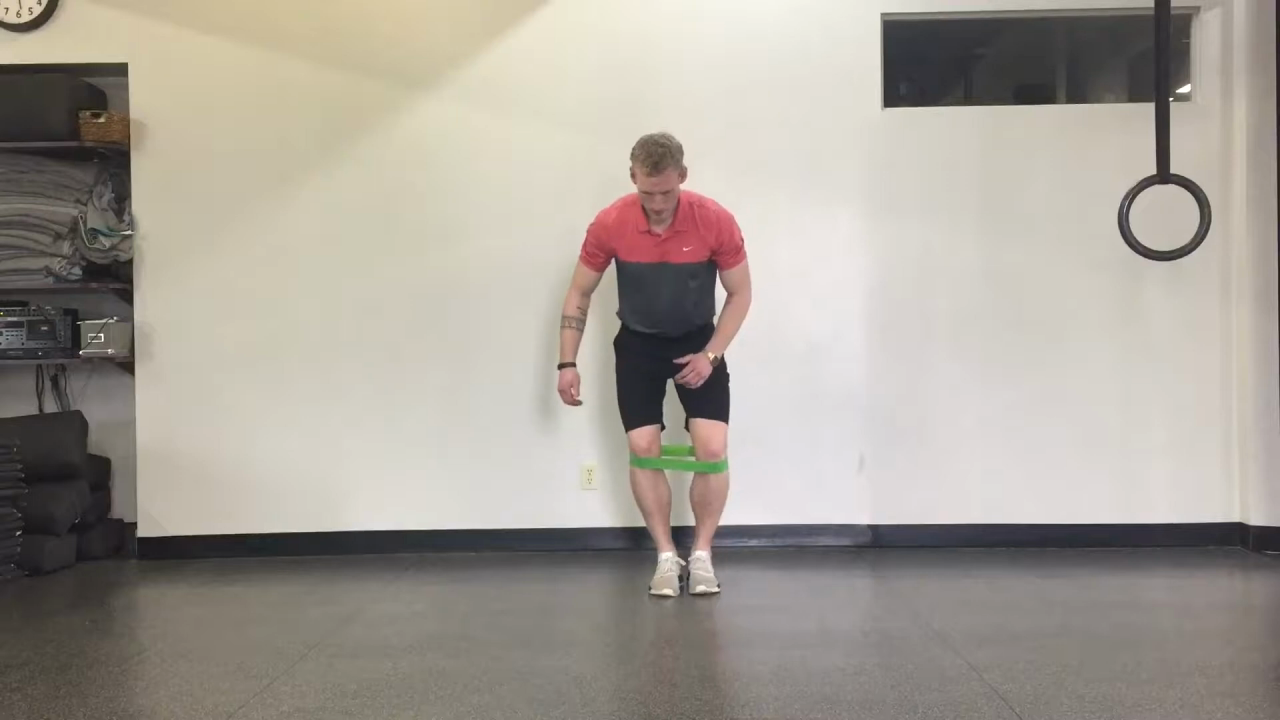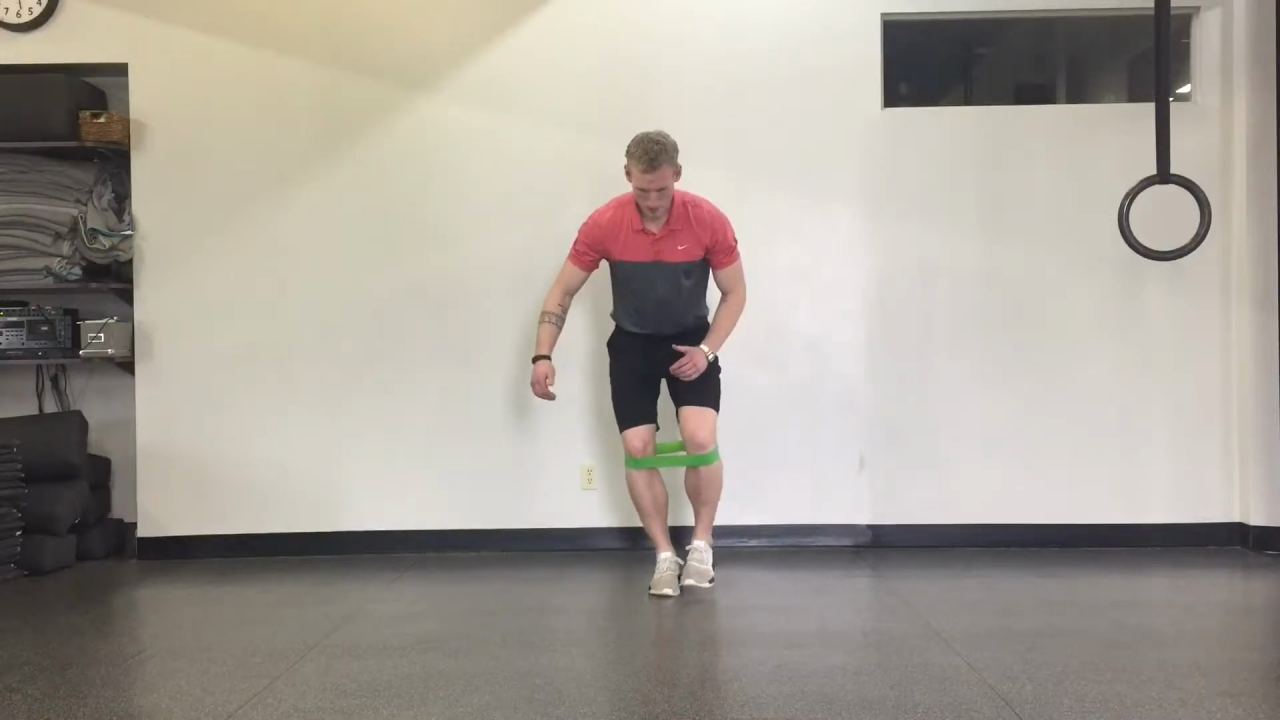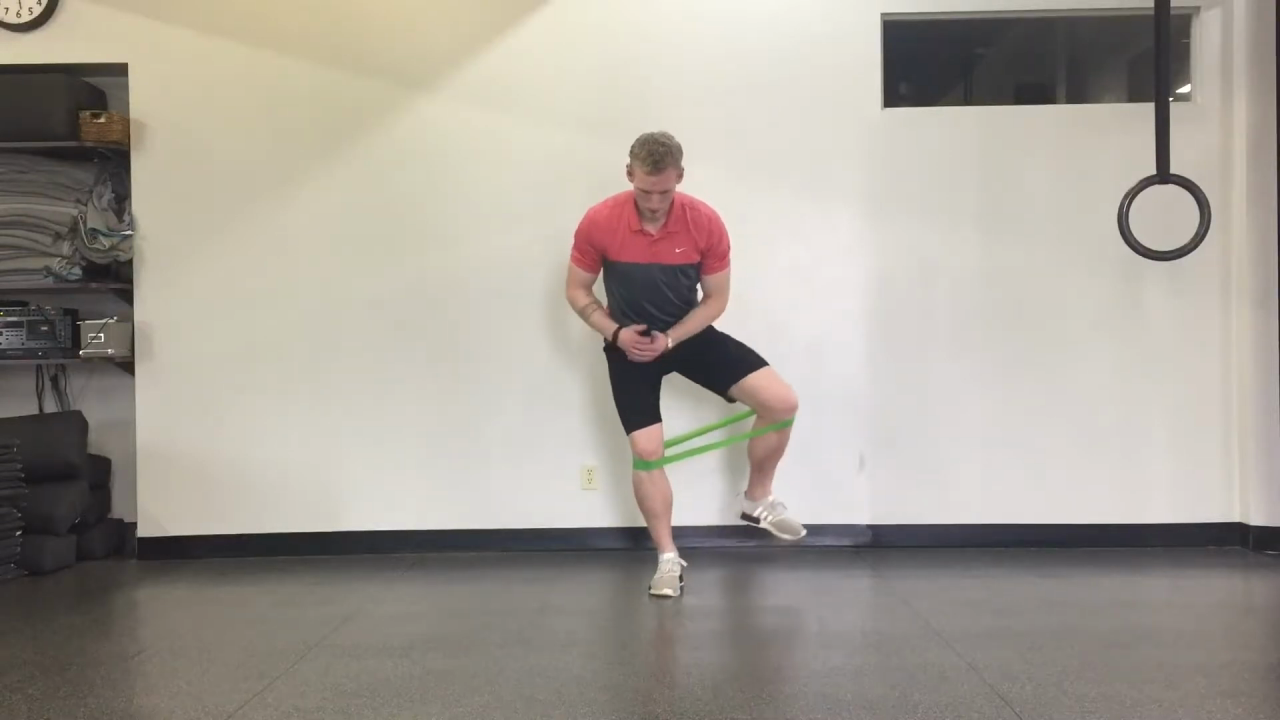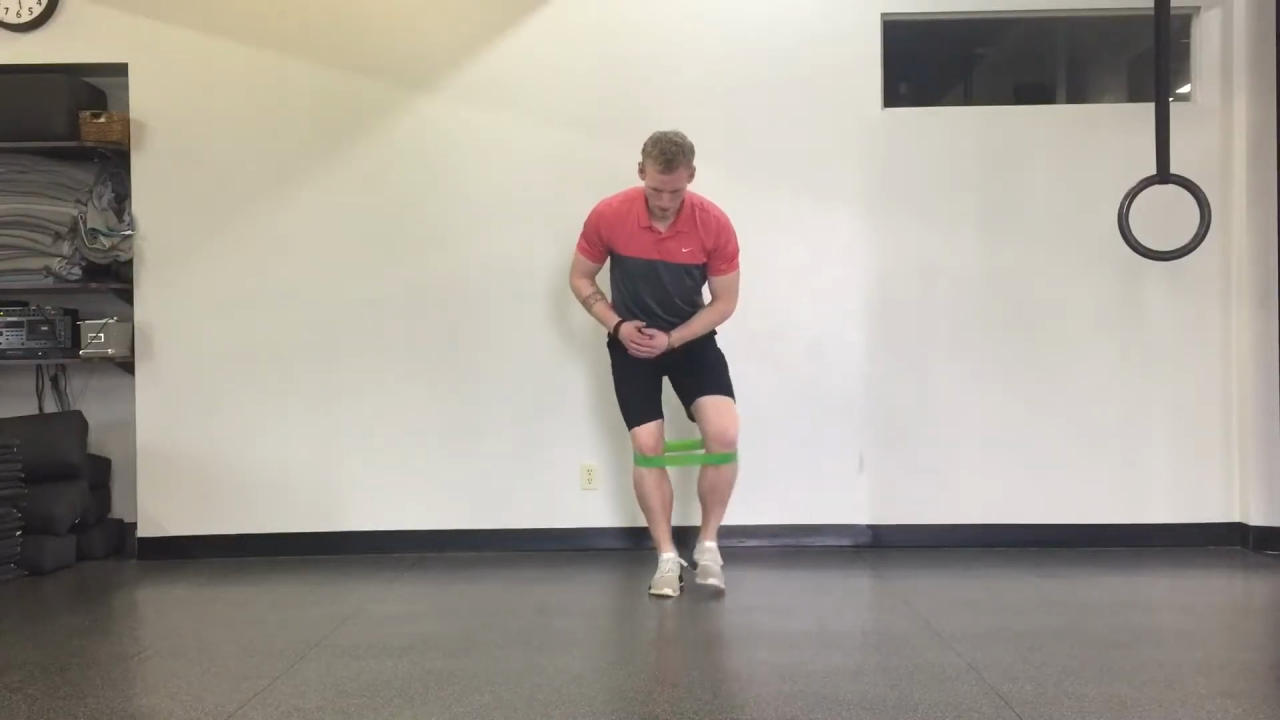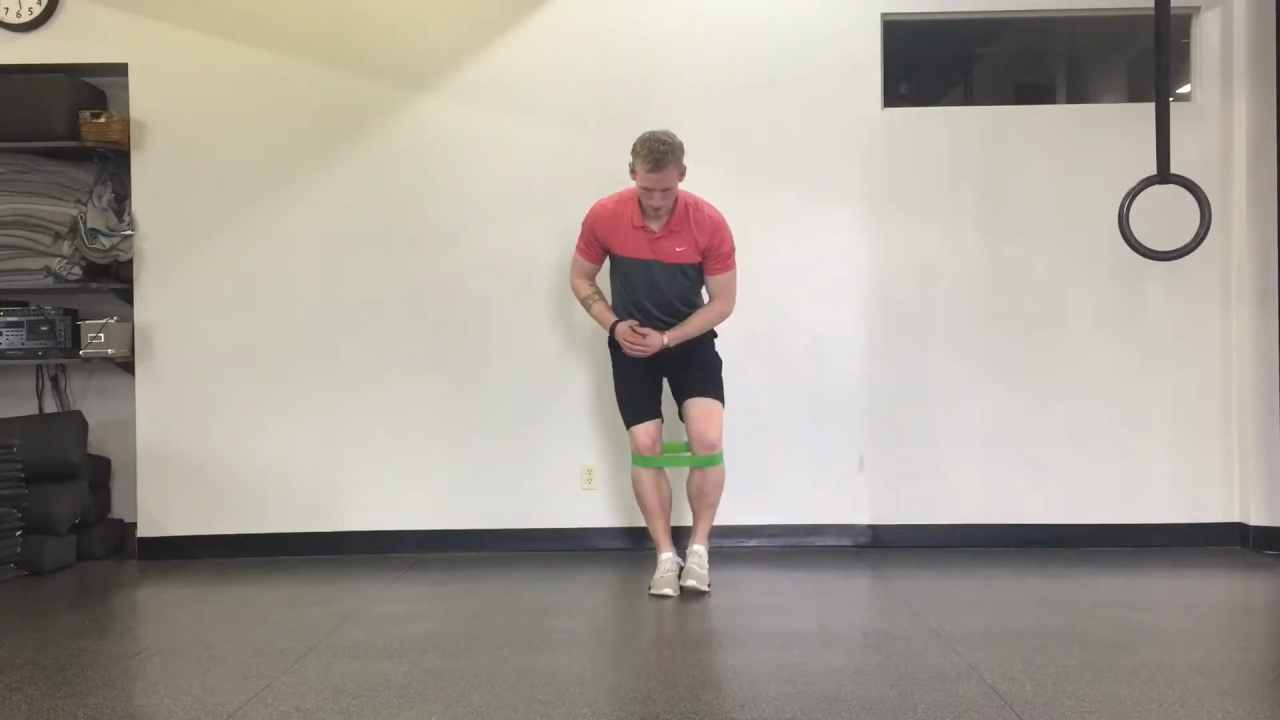
dt=0.7s
person 1, frame 1
left shoulder: (716, 221)
right shoulder: (609, 225)
left elbow: (740, 294)
right elbow: (579, 294)
left wrist: (711, 354)
right wrist: (567, 363)
left hip: (697, 341)
right hip: (638, 344)
left knee: (712, 448)
right knee: (643, 448)
left ankle: (701, 555)
right ankle: (666, 557)
person 1, frame 2
left shoulder: (709, 221)
right shoulder: (603, 224)
left elbow: (735, 292)
right elbow: (562, 291)
left wrist: (708, 350)
right wrist: (542, 356)
left hip: (691, 340)
right hip: (632, 343)
left knee: (700, 439)
right knee: (638, 448)
left ankle: (702, 544)
right ankle: (666, 557)
person 1, frame 3
left shoulder: (705, 222)
right shoulder: (599, 223)
left elbow: (716, 298)
right elbow: (576, 290)
left wrist: (670, 339)
right wrist: (615, 333)
left hip: (689, 332)
right hip: (631, 341)
left knee: (781, 401)
right knee: (647, 450)
left ankle: (758, 500)
right ankle: (668, 559)
person 1, frame 4
left shoulder: (714, 224)
right shoulder: (608, 215)
left elbow: (725, 301)
right elbow: (580, 279)
left wrist: (671, 340)
right wrist: (617, 325)
left hip: (690, 339)
right hip: (632, 341)
left knee: (723, 435)
right knee: (648, 446)
left ankle: (708, 546)
right ankle: (667, 557)
person 1, frame 5
left shoulder: (708, 222)
right shoulder: (603, 216)
left elbow: (722, 301)
right elbow: (581, 278)
left wrist: (666, 339)
right wrist: (613, 324)
left hip: (690, 340)
right hip: (632, 344)
left knee: (707, 440)
right knee: (646, 446)
left ankle: (698, 548)
right ankle: (665, 556)
